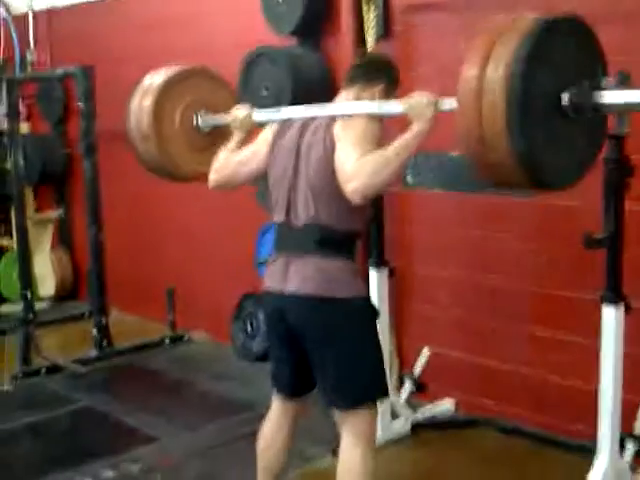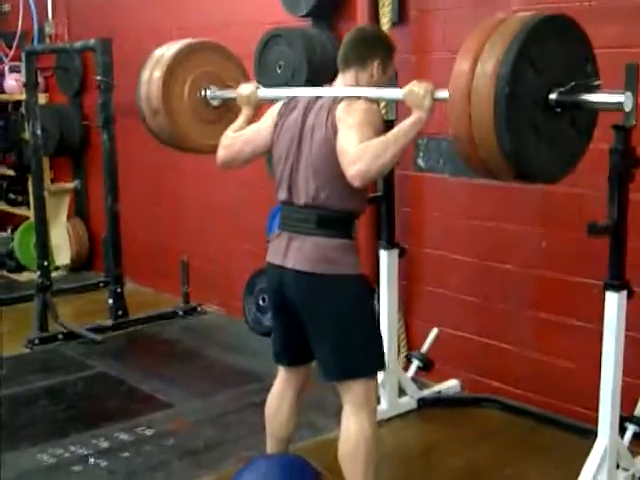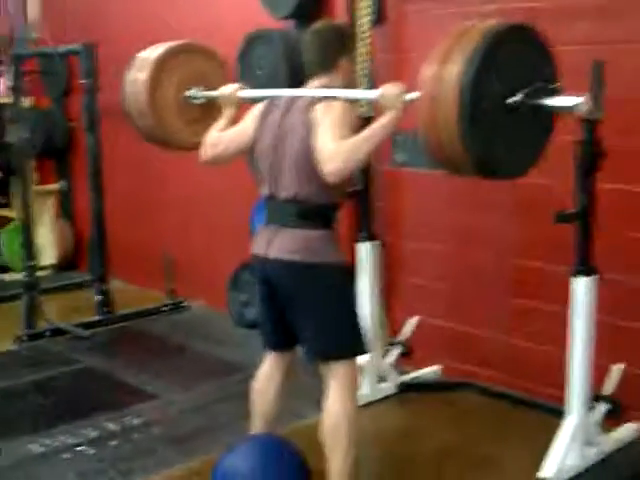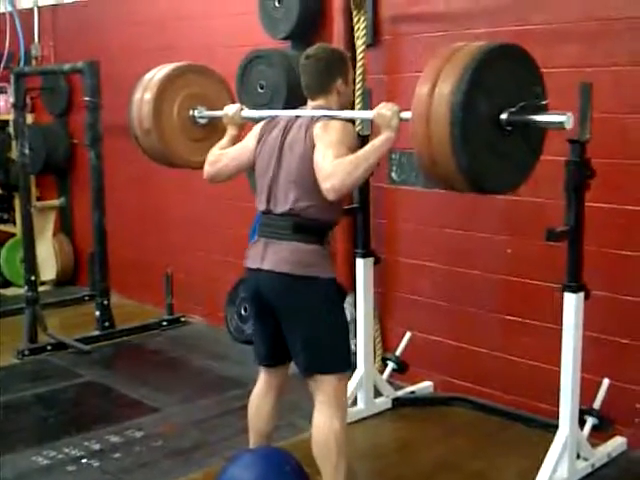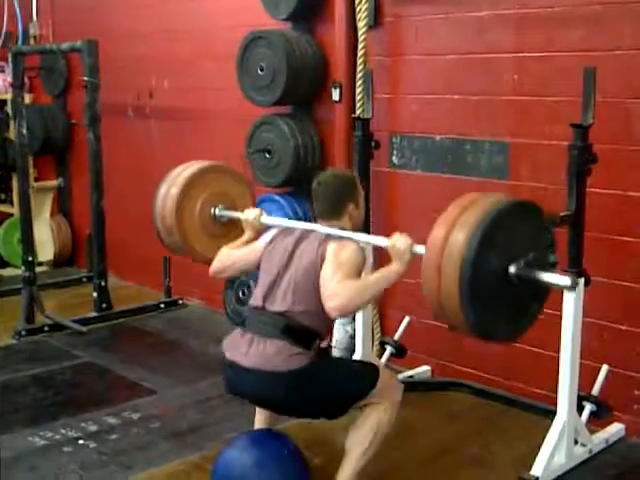
dt=1s
person 1, frame 1
left shoulder: (280, 128)
right shoulder: (357, 124)
left elbow: (219, 177)
right elbow: (358, 185)
left wrist: (238, 134)
right wrist: (418, 129)
left hip: (279, 283)
right hip: (329, 287)
left knee: (285, 403)
right knee: (357, 424)
person 1, frame 2
left shoulder: (287, 106)
right shoulder: (357, 109)
left elbow: (226, 154)
right elbow: (358, 169)
left wrist: (246, 108)
right wrist: (416, 117)
left hip: (282, 257)
right hip: (328, 264)
left knee: (290, 373)
right knee: (359, 396)
person 1, frame 3
left shoulder: (268, 107)
right shoulder: (334, 108)
left elbow: (210, 151)
right elbow: (335, 165)
left wrist: (228, 108)
right wrist: (389, 116)
left hip: (268, 248)
right hip: (311, 253)
left knee: (276, 355)
right knee: (342, 375)
person 1, frame 4
left shoulder: (268, 126)
right shoulder: (332, 127)
left elbow: (212, 169)
right elbow: (333, 182)
left wrist: (231, 128)
right wrist: (385, 136)
left hip: (258, 264)
right hip: (302, 270)
left knee: (270, 376)
right knee: (330, 394)
person 1, frame 5
left shoulder: (279, 234)
right shoulder: (344, 248)
left elbow: (218, 266)
right elbow: (336, 302)
left wrist: (249, 233)
right wrist: (396, 266)
left hip: (233, 366)
right hip: (276, 375)
right knee: (389, 391)
